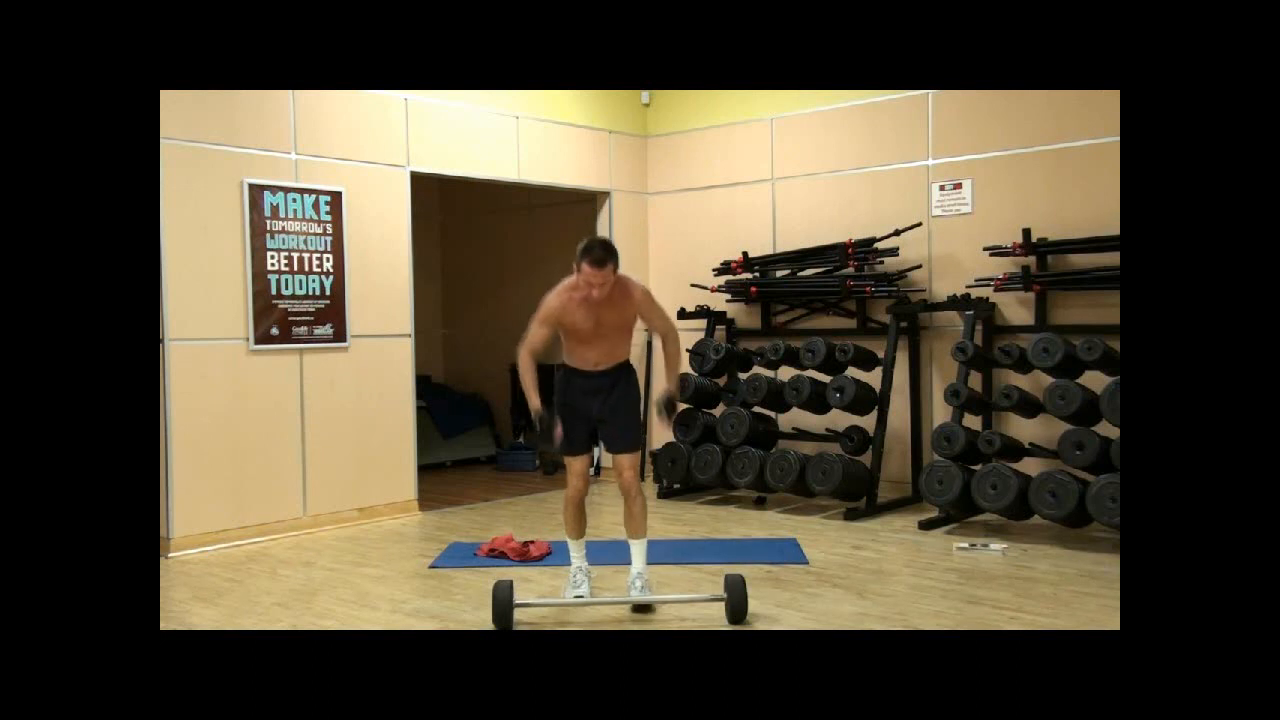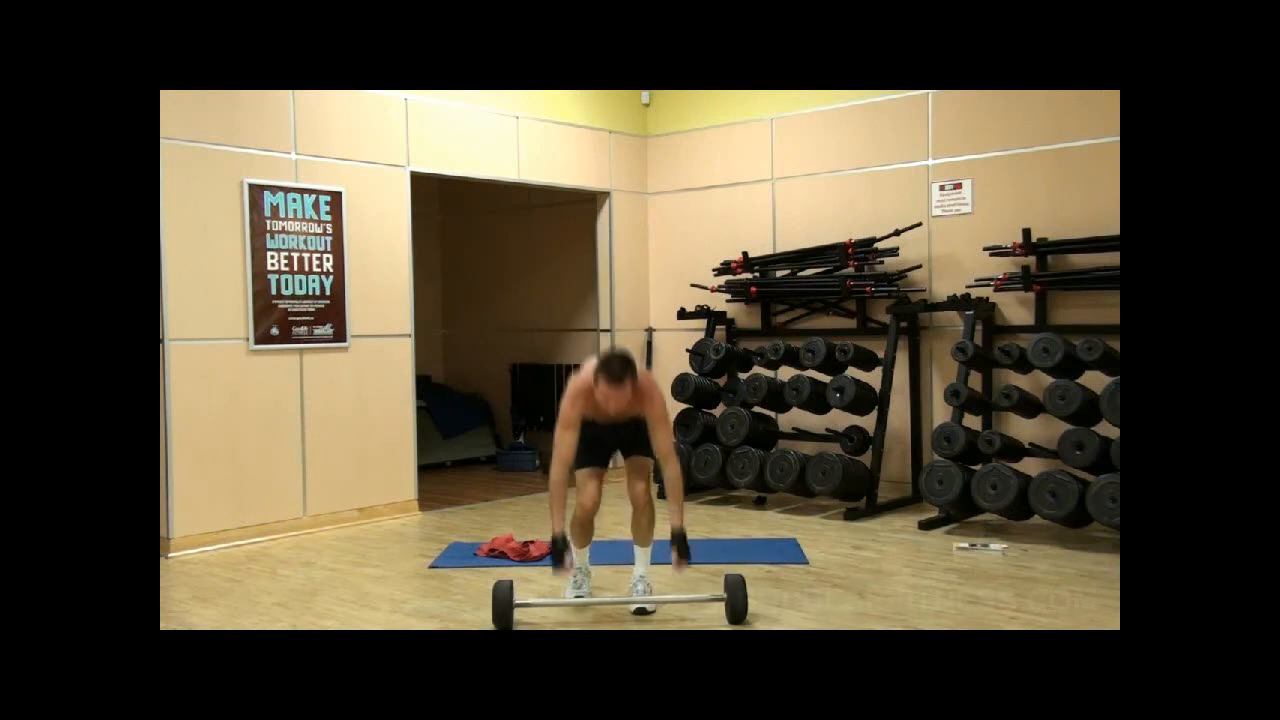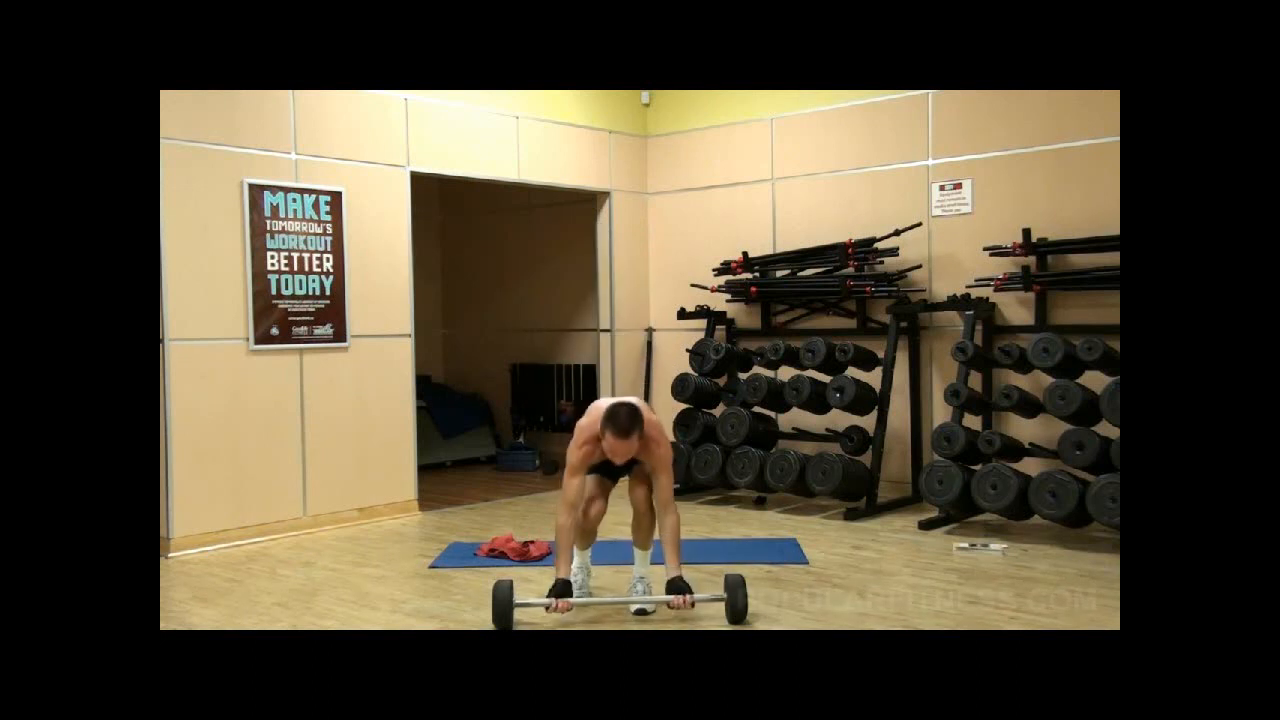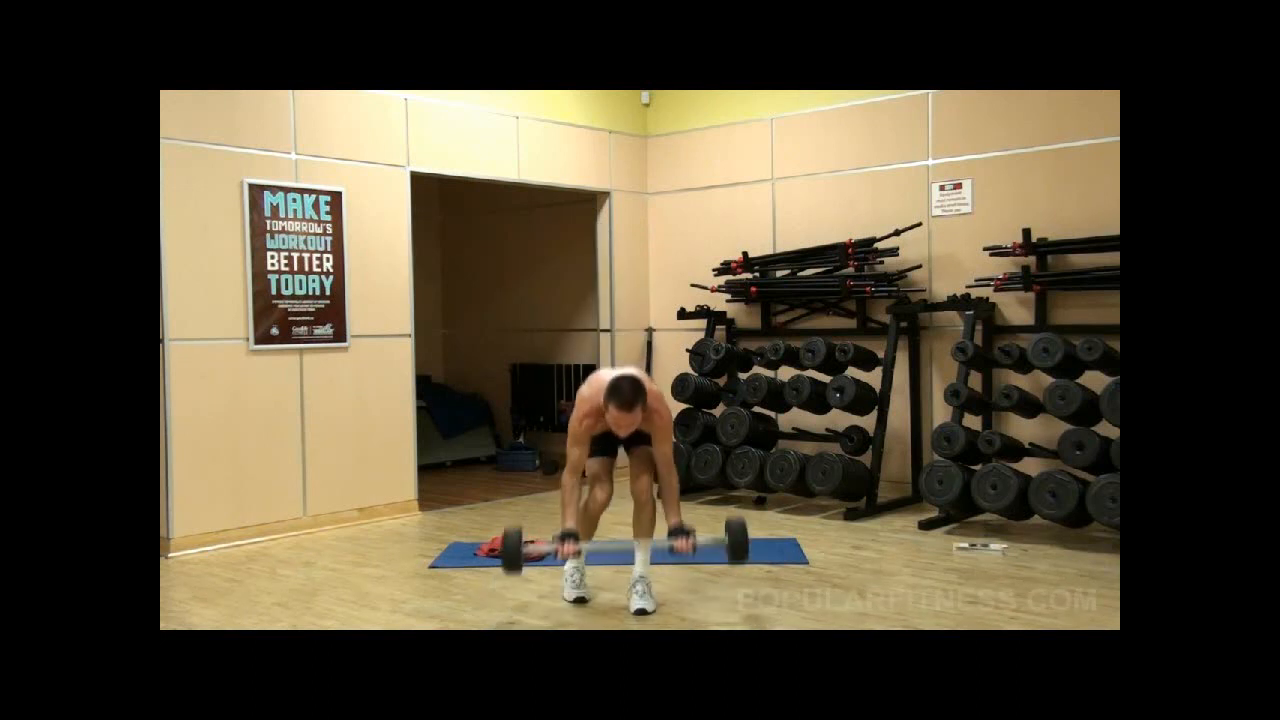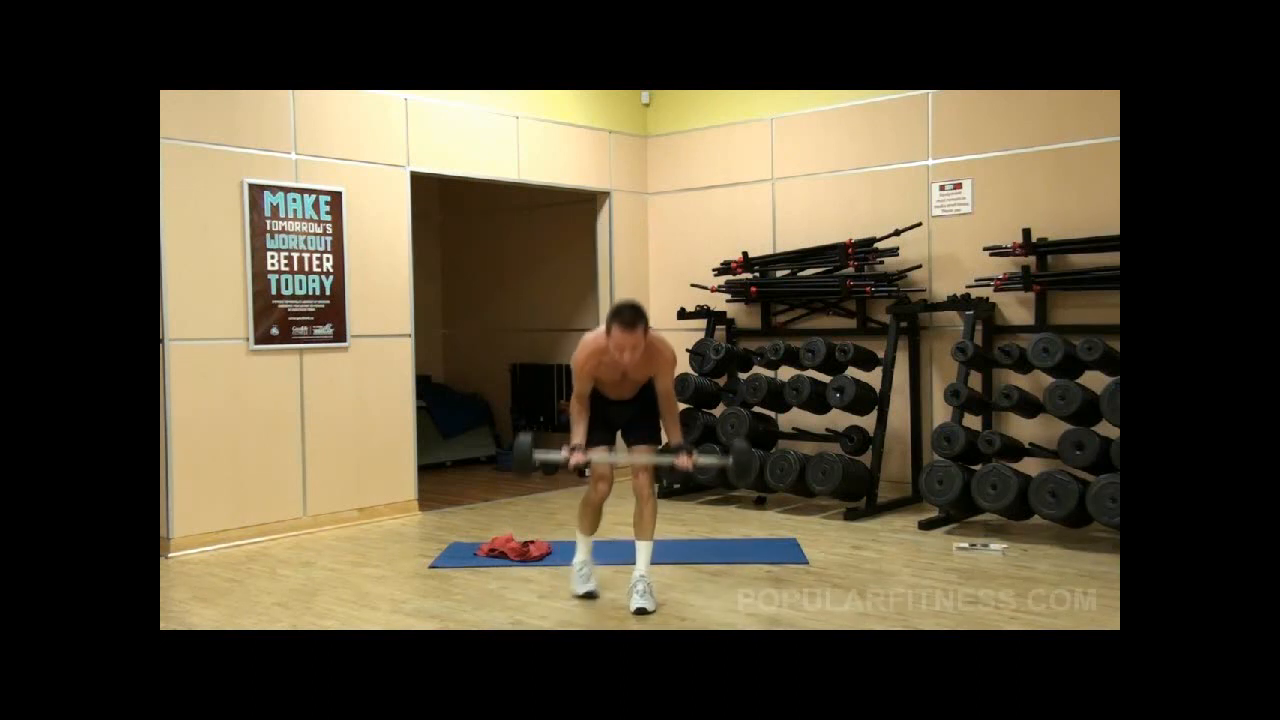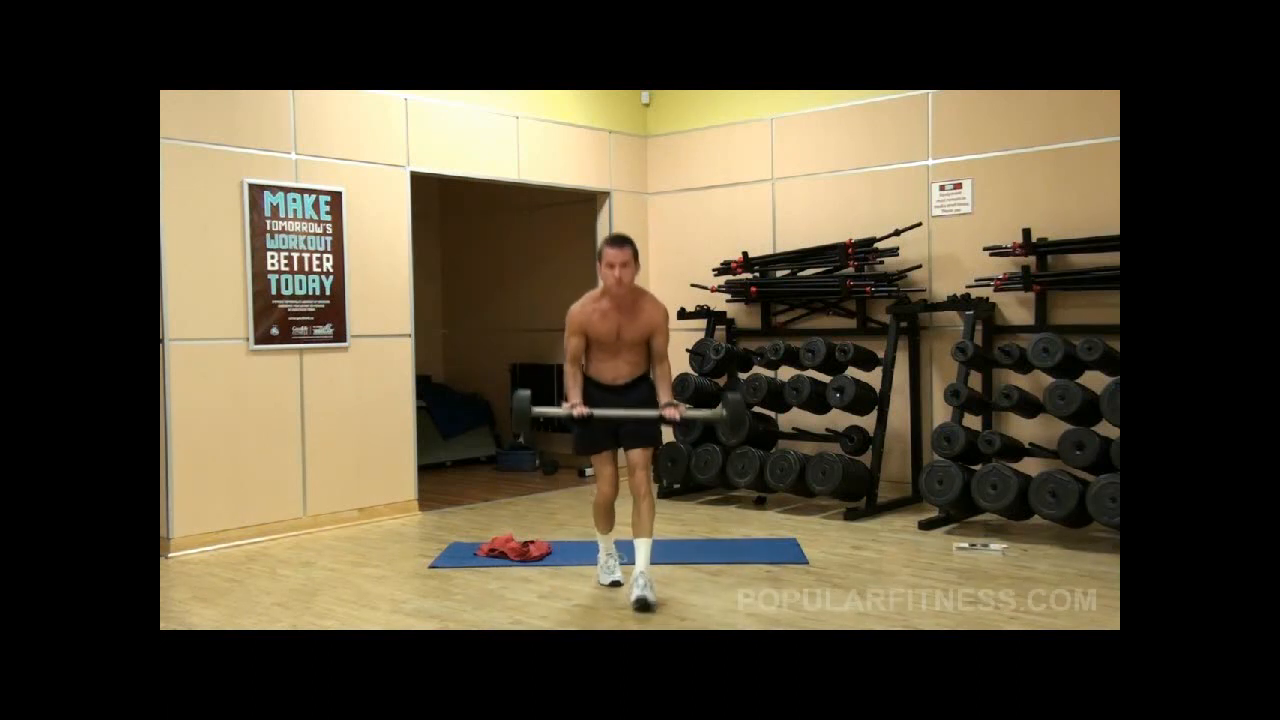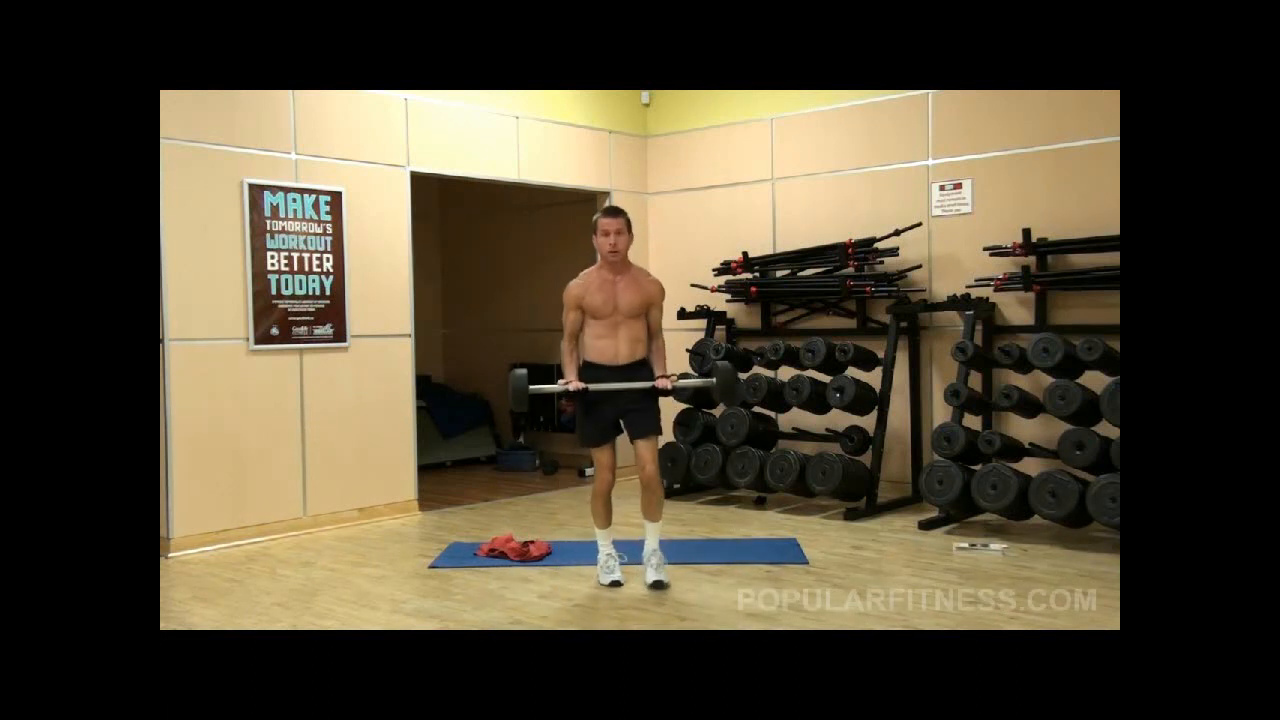
dt=0.3s
person 1, frame 1
left shoulder: (634, 293)
right shoulder: (559, 299)
left elbow: (669, 335)
right elbow: (526, 351)
left wrist: (671, 390)
right wrist: (536, 409)
left hip: (619, 384)
right hip: (575, 386)
left knee: (630, 480)
right knee: (577, 486)
left ankle: (639, 572)
right ankle: (578, 569)
person 1, frame 2
left shoulder: (648, 392)
right shoulder: (577, 393)
left elbow: (669, 460)
right elbow: (560, 465)
left wrist: (678, 529)
right wrist: (558, 535)
left hip: (636, 423)
right hip: (591, 425)
left knee: (641, 492)
right knee: (587, 501)
left ankle: (640, 577)
right ankle: (579, 567)
person 1, frame 3
left shoulder: (657, 442)
right shoulder: (584, 441)
left elbow: (667, 510)
right elbow: (567, 511)
left wrist: (675, 577)
right wrist: (562, 578)
left hip: (642, 456)
right hip: (598, 457)
left knee: (642, 497)
right knee: (592, 508)
left ankle: (641, 577)
right ankle: (580, 567)
person 1, frame 4
left shoulder: (658, 410)
right shoulder: (586, 409)
left elbow: (666, 469)
right elbow: (572, 472)
left wrist: (676, 525)
right wrist: (568, 530)
left hip: (644, 429)
right hip: (598, 430)
left knee: (643, 489)
right knee: (600, 494)
left ankle: (641, 577)
right ankle: (575, 567)
person 1, frame 5
left shoulder: (663, 352)
right shoulder: (588, 351)
left elbow: (667, 399)
right elbow: (579, 399)
left wrist: (677, 444)
right wrist: (577, 444)
left hip: (641, 400)
right hip: (599, 403)
left knee: (644, 481)
right knee: (600, 483)
left ankle: (641, 577)
right ankle: (582, 557)
person 1, frame 6
left shoulder: (654, 311)
right shoulder: (581, 312)
left elbow: (659, 360)
right elbow: (573, 362)
left wrist: (667, 400)
right wrist: (574, 400)
left hip: (638, 393)
right hip: (596, 395)
left knee: (641, 481)
right knee: (607, 488)
left ankle: (641, 572)
right ankle: (607, 554)
person 1, frame 7
left shoulder: (650, 286)
right shoulder: (578, 288)
left elbow: (655, 336)
right elbow: (569, 340)
left wrist: (661, 373)
right wrist: (571, 375)
left hip: (638, 379)
right hip: (595, 381)
left knee: (649, 471)
right knee: (604, 476)
left ankle: (652, 550)
right ankle: (606, 554)
